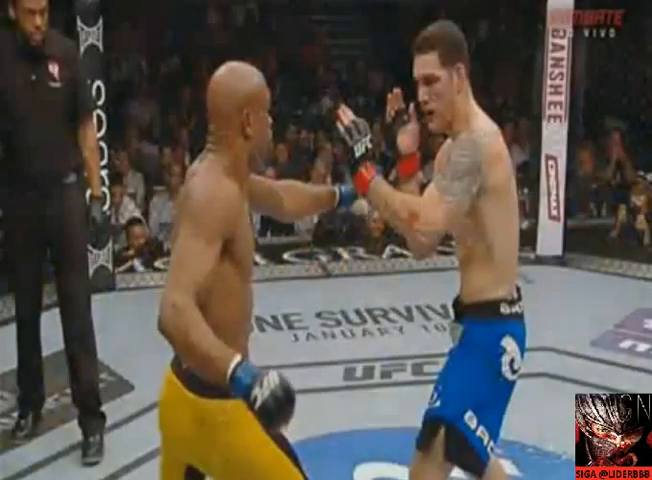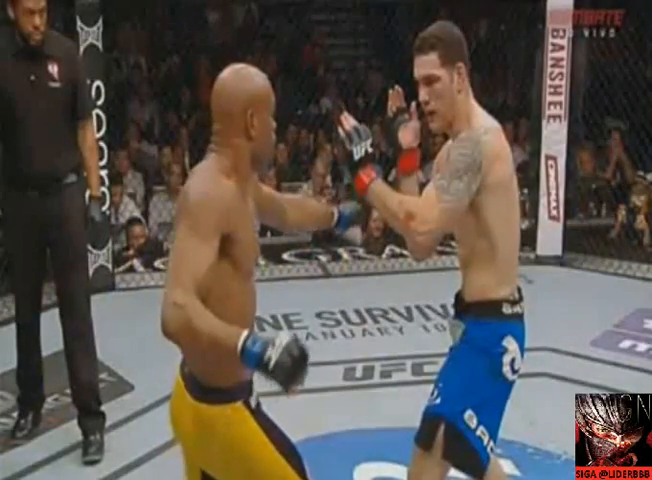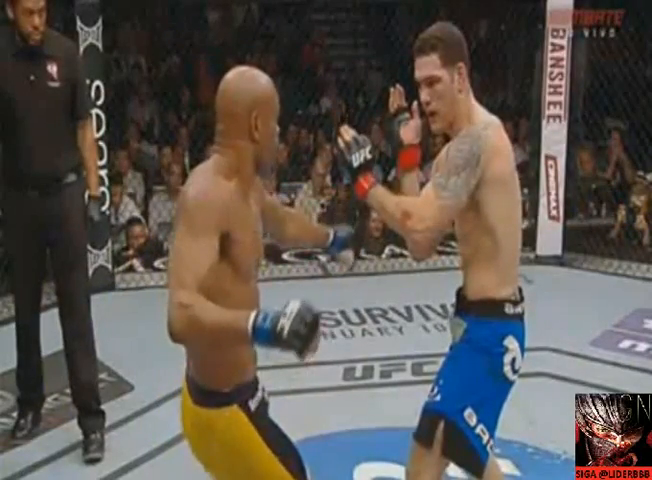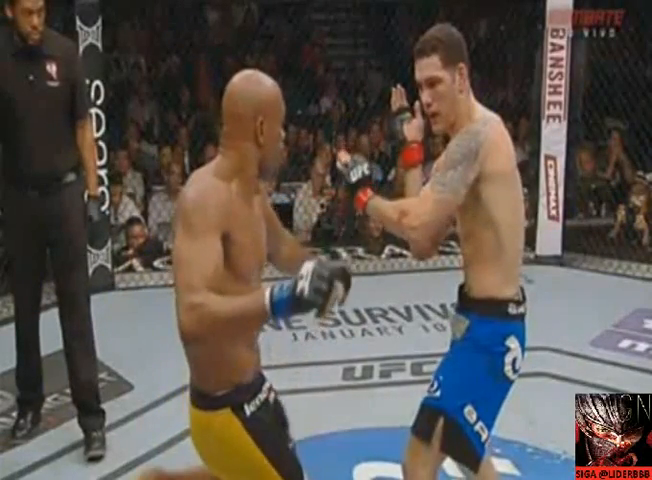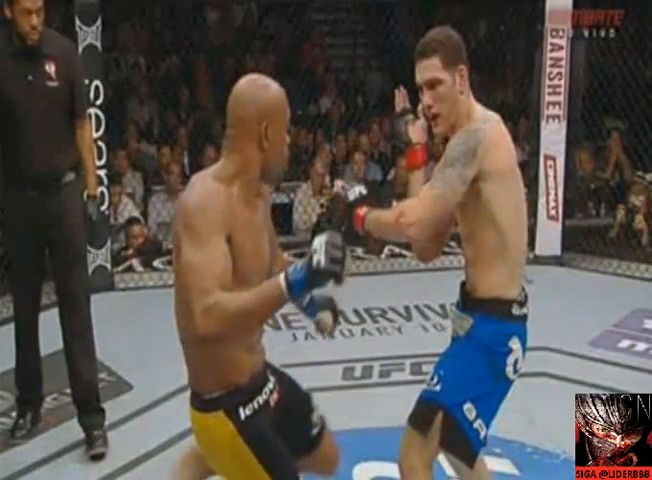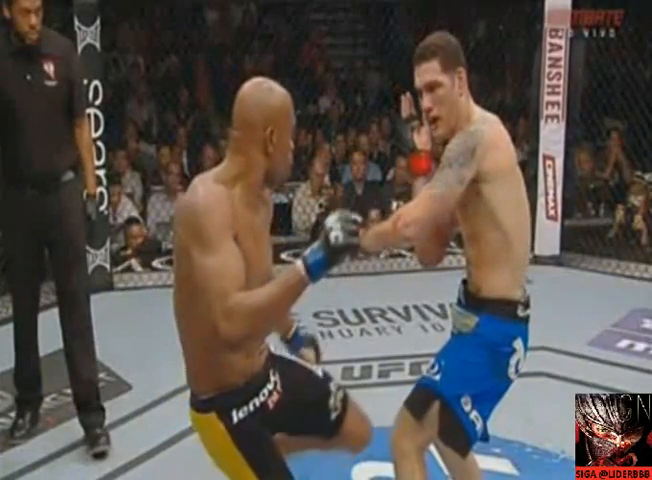
dt=0.5s
person 1, frame 1
left shoulder: (66, 53)
left elbow: (85, 128)
left wrist: (95, 192)
left hip: (65, 192)
left knee: (77, 308)
left ankle: (91, 417)
person 1, frame 2
left shoulder: (66, 53)
left elbow: (84, 127)
left wrist: (95, 192)
left hip: (64, 192)
left knee: (76, 308)
left ankle: (91, 417)
person 1, frame 3
left shoulder: (65, 52)
left elbow: (84, 127)
left wrist: (94, 192)
left hip: (64, 192)
left knee: (76, 307)
left ankle: (90, 415)
person 1, frame 4
left shoulder: (65, 52)
left elbow: (82, 126)
left wrist: (93, 191)
left hip: (64, 191)
left knee: (75, 305)
left ankle: (91, 414)
person 1, frame 5
left shoulder: (64, 52)
left elbow: (81, 125)
left wrist: (92, 189)
left hip: (64, 191)
left knee: (75, 304)
left ankle: (91, 414)
person 1, frame 6
left shoulder: (62, 51)
left elbow: (80, 124)
left wrist: (91, 188)
left hip: (63, 190)
left knee: (75, 302)
left ankle: (91, 412)
person 2, frame 1
left shoulder: (476, 142)
right shoulder: (453, 147)
left elbow: (424, 227)
right elbow: (422, 245)
left wrist: (364, 169)
right wrist: (406, 159)
left hip: (490, 328)
right hip: (486, 322)
person 2, frame 2
left shoulder: (477, 141)
right shoulder: (454, 149)
left elbow: (422, 227)
right elbow: (421, 245)
left wrist: (364, 171)
right wrist: (407, 156)
left hip: (489, 329)
right hip: (485, 322)
person 2, frame 3
left shoulder: (479, 137)
right shoulder: (456, 149)
left elbow: (420, 225)
right elbow: (421, 246)
left wrist: (364, 178)
right wrist: (408, 154)
left hip: (490, 326)
right hip: (484, 320)
person 2, frame 4
left shoulder: (477, 135)
right shoulder: (458, 148)
left elbow: (415, 222)
right elbow: (424, 245)
left wrist: (362, 193)
right wrist: (411, 152)
left hip: (489, 327)
right hip: (485, 320)
person 2, frame 5
left shoulder: (477, 135)
right shoulder: (465, 146)
left elbow: (412, 222)
right elbow: (427, 248)
left wrist: (361, 213)
right wrist: (416, 154)
left hip: (490, 326)
right hip: (485, 317)
person 2, frame 6
left shoulder: (476, 136)
right shoulder: (466, 147)
left elbow: (409, 224)
right elbow: (430, 253)
left wrist: (361, 239)
right wrist: (421, 161)
left hip: (493, 326)
right hip: (485, 316)
left knee: (407, 440)
right knee: (447, 437)
person 3, frame 1
left shoulder: (225, 175)
right shoulder: (213, 192)
left elbow: (283, 200)
right elbow: (174, 312)
left wrist: (340, 194)
right wrist: (241, 375)
right hip: (213, 405)
person 3, frame 2
left shoulder: (240, 181)
right shoulder: (209, 193)
left elbow: (285, 211)
right elbow: (176, 313)
left wrist: (337, 216)
right wrist: (252, 347)
right hip: (219, 406)
person 3, frame 3
left shoulder: (245, 185)
right shoulder: (206, 194)
left elbow: (283, 224)
right elbow: (182, 315)
left wrist: (332, 238)
right wrist: (263, 326)
left hip: (234, 393)
right hip: (222, 405)
person 3, frame 4
left shoulder: (252, 189)
right shoulder: (204, 197)
right elbow: (192, 316)
left wrist: (319, 269)
right wrist: (278, 300)
left hip: (250, 386)
right hip: (225, 406)
person 3, frame 5
left shoulder: (258, 193)
right shoulder: (205, 201)
right elbow: (207, 319)
left wrist: (310, 300)
right wrist: (294, 282)
left hip: (261, 378)
right hip: (225, 404)
person 3, frame 6
left shoulder: (260, 197)
right shoulder: (207, 204)
right elbow: (231, 323)
left wrist: (292, 334)
right wrist: (313, 263)
left hip: (267, 369)
right hip: (226, 403)
left knee: (356, 432)
left ankle: (274, 444)
